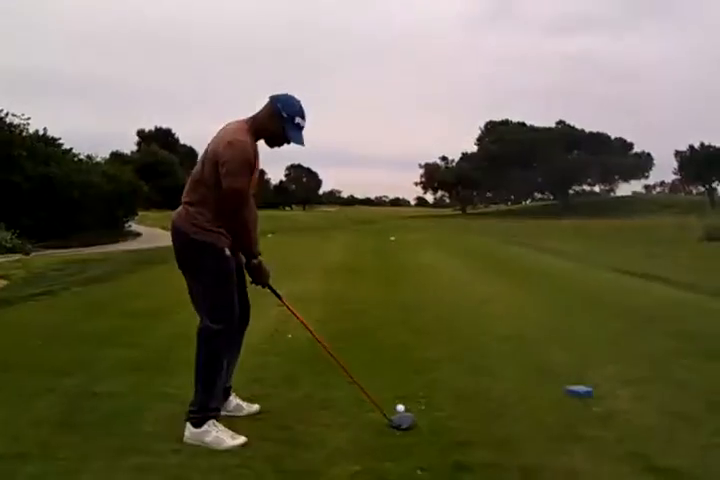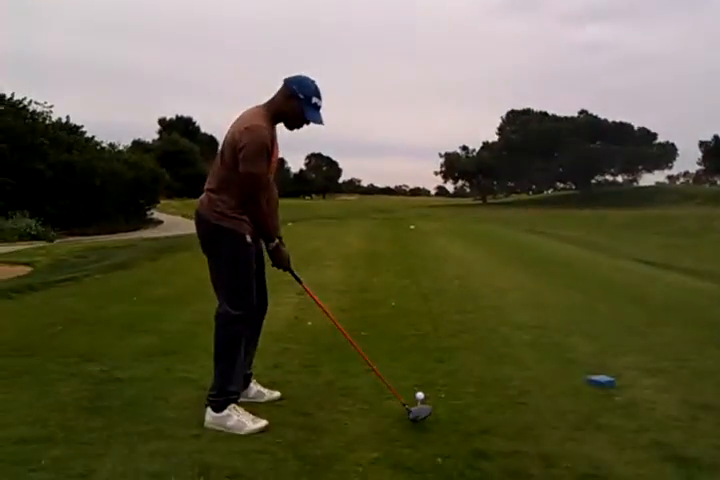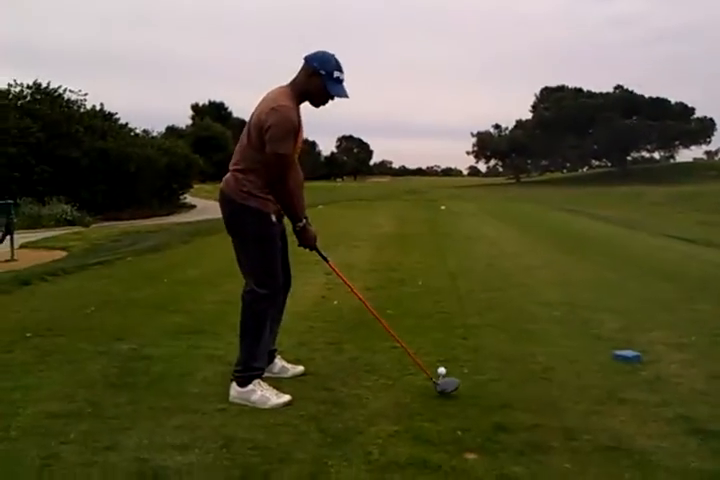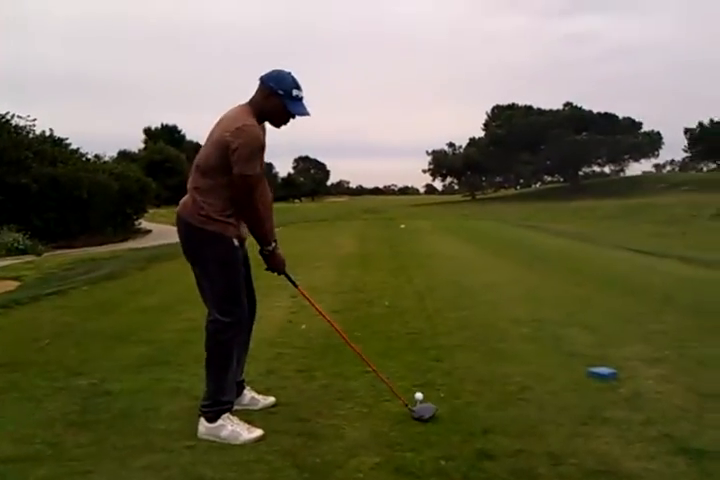
dt=0.4s
person 1, frame 1
left shoulder: (243, 137)
right shoulder: (238, 146)
left elbow: (241, 206)
right elbow: (234, 214)
left wrist: (250, 255)
right wrist: (254, 260)
left hip: (216, 237)
right hip: (200, 237)
left knee: (236, 316)
right knee: (218, 323)
left ankle: (220, 395)
right ankle: (199, 421)
person 1, frame 2
left shoulder: (262, 123)
right shoulder: (256, 132)
right elbow: (253, 198)
left wrist: (273, 239)
right wrist: (274, 244)
left hip: (236, 223)
right hip: (224, 224)
left knee: (254, 306)
right knee: (237, 310)
left ankle: (240, 381)
right ankle: (220, 406)
person 1, frame 3
left shoulder: (285, 102)
right shoulder: (283, 113)
left elbow: (287, 169)
right elbow: (279, 178)
left wrist: (299, 218)
right wrist: (301, 224)
left hip: (260, 201)
right hip: (248, 203)
left knee: (278, 283)
right knee: (263, 288)
left ankle: (265, 357)
right ankle: (245, 381)
person 1, frame 4
left shoulder: (243, 120)
right shoulder: (248, 132)
left elbow: (254, 190)
right elbow: (246, 200)
left wrist: (269, 241)
right wrist: (269, 248)
left hip: (219, 225)
right hip: (207, 228)
left knee: (243, 309)
right knee: (227, 316)
left ankle: (232, 389)
right ankle: (213, 415)
